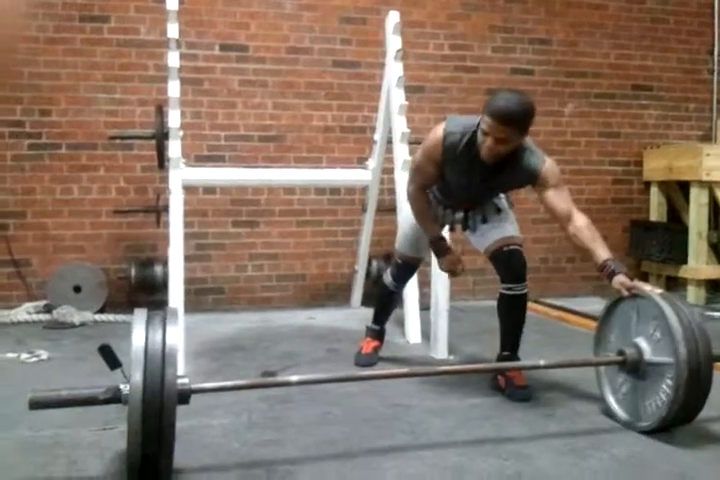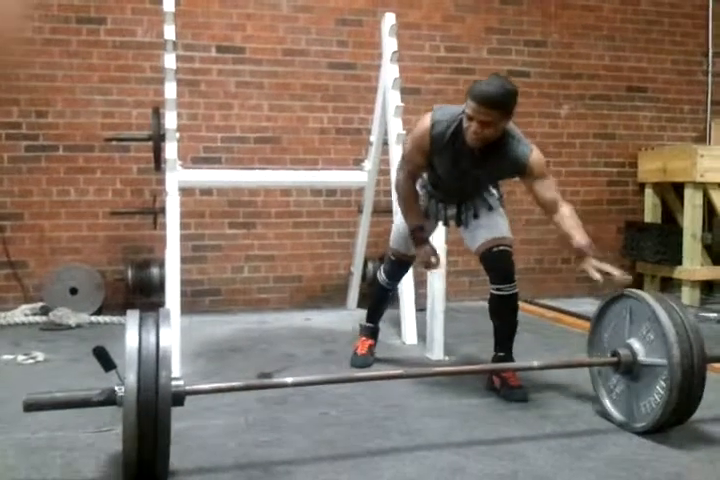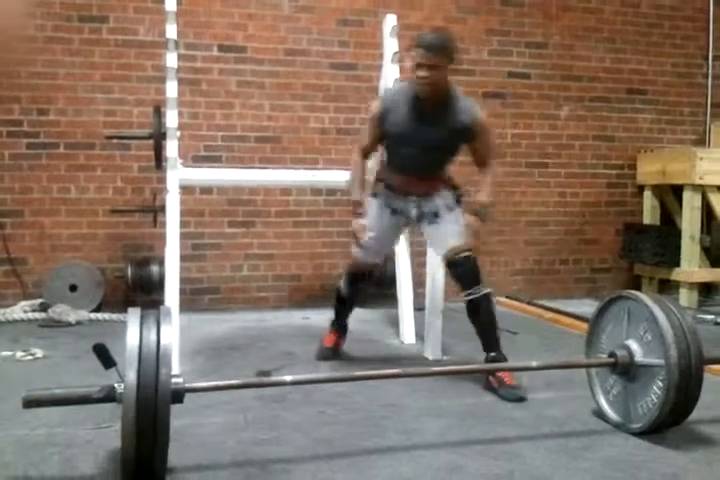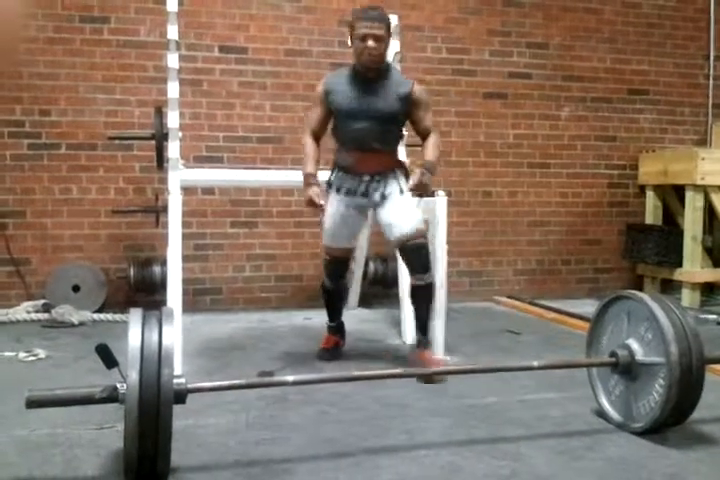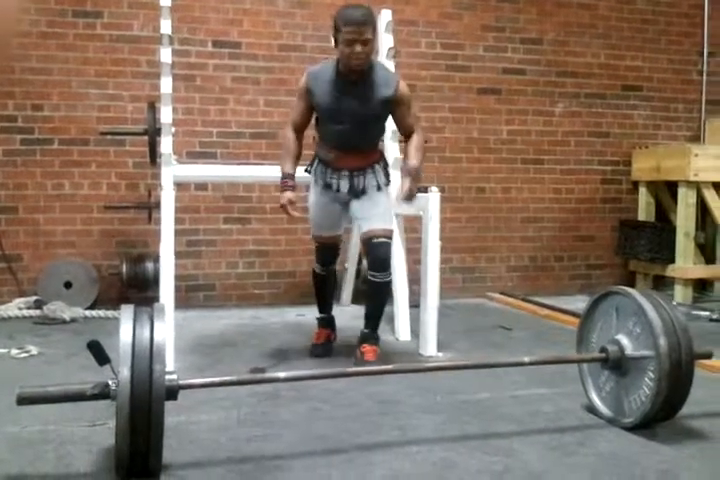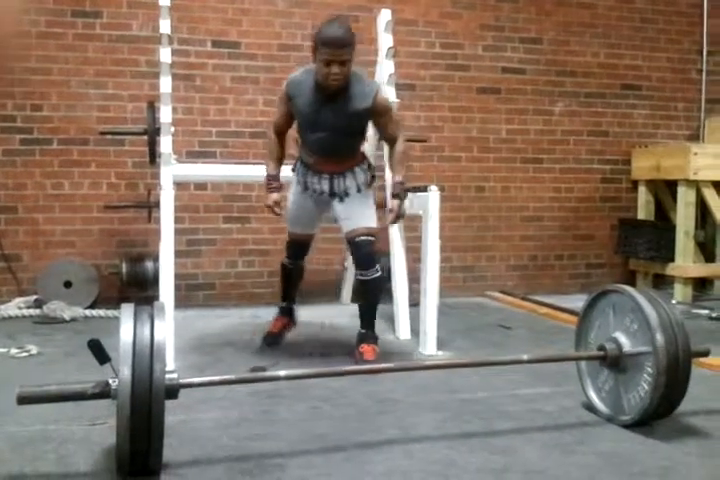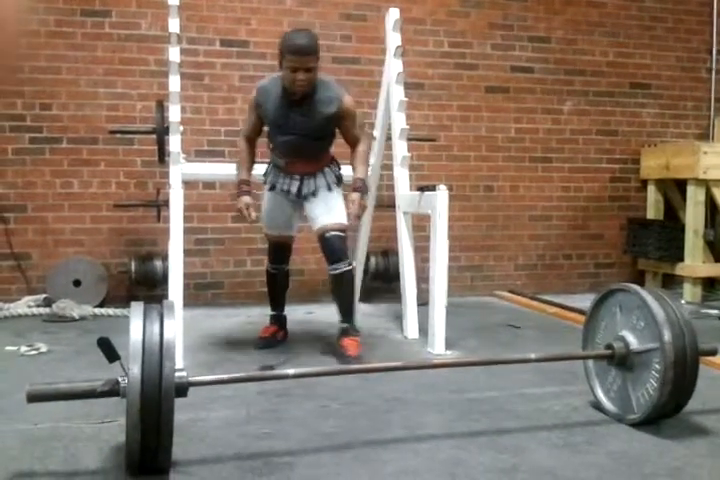
dt=0.3s
person 1, frame 1
left shoulder: (537, 166)
right shoulder: (445, 136)
left elbow: (572, 218)
right elbow: (416, 188)
left wrist: (613, 269)
right wrist: (440, 247)
left hip: (485, 205)
right hip: (433, 199)
left knee: (514, 268)
right knee: (403, 265)
left ankle: (507, 363)
right ankle: (374, 334)
person 1, frame 2
left shoulder: (522, 154)
right shoulder: (432, 128)
left elbow: (557, 206)
right elbow: (404, 178)
left wrist: (585, 252)
right wrist: (418, 235)
left hip: (479, 200)
right hip: (427, 193)
left knee: (501, 269)
right knee: (397, 260)
left ankle: (502, 365)
right ankle: (369, 332)
person 1, frame 3
left shoulder: (468, 115)
right shoulder: (386, 103)
left elbow: (486, 164)
right elbow: (362, 155)
left wrist: (480, 205)
right wrist: (357, 207)
left hip: (436, 197)
right hip: (389, 194)
left knee: (467, 270)
right knee: (358, 268)
left ankle: (495, 363)
right ankle: (337, 329)
person 1, frame 4
left shoulder: (408, 88)
right shoulder: (331, 85)
left elbow: (430, 134)
right elbow: (311, 135)
left wrist: (427, 167)
right wrist: (311, 180)
left hip: (391, 182)
right hip: (344, 183)
left knee: (417, 253)
right knee: (335, 264)
left ankle: (422, 342)
right ankle: (335, 331)
person 1, frame 5
left shoulder: (392, 85)
right shoulder: (313, 79)
left elbow: (413, 132)
right elbow: (294, 130)
left wrist: (412, 169)
right wrist: (287, 181)
left hip: (371, 176)
right hip: (326, 174)
left knee: (380, 255)
right knee: (325, 253)
left ankle: (370, 337)
right ankle: (325, 324)
person 1, frame 6
left shoulder: (372, 95)
right shoulder: (294, 86)
left elbow: (395, 140)
right elbow: (278, 133)
left wrist: (398, 191)
right wrist: (272, 184)
left hip: (352, 178)
right hip: (307, 175)
left knee: (365, 252)
right knee: (296, 249)
left ankle: (367, 337)
right ankle: (285, 313)
person 1, frame 7
left shoulder: (337, 100)
right shoulder: (262, 93)
left elbow: (358, 142)
right elbow: (248, 140)
left wrist: (358, 186)
right wrist: (243, 188)
left hip: (322, 179)
right hip: (280, 178)
left knee: (336, 247)
right knee: (277, 252)
left ankle: (348, 331)
right ankle: (277, 322)
